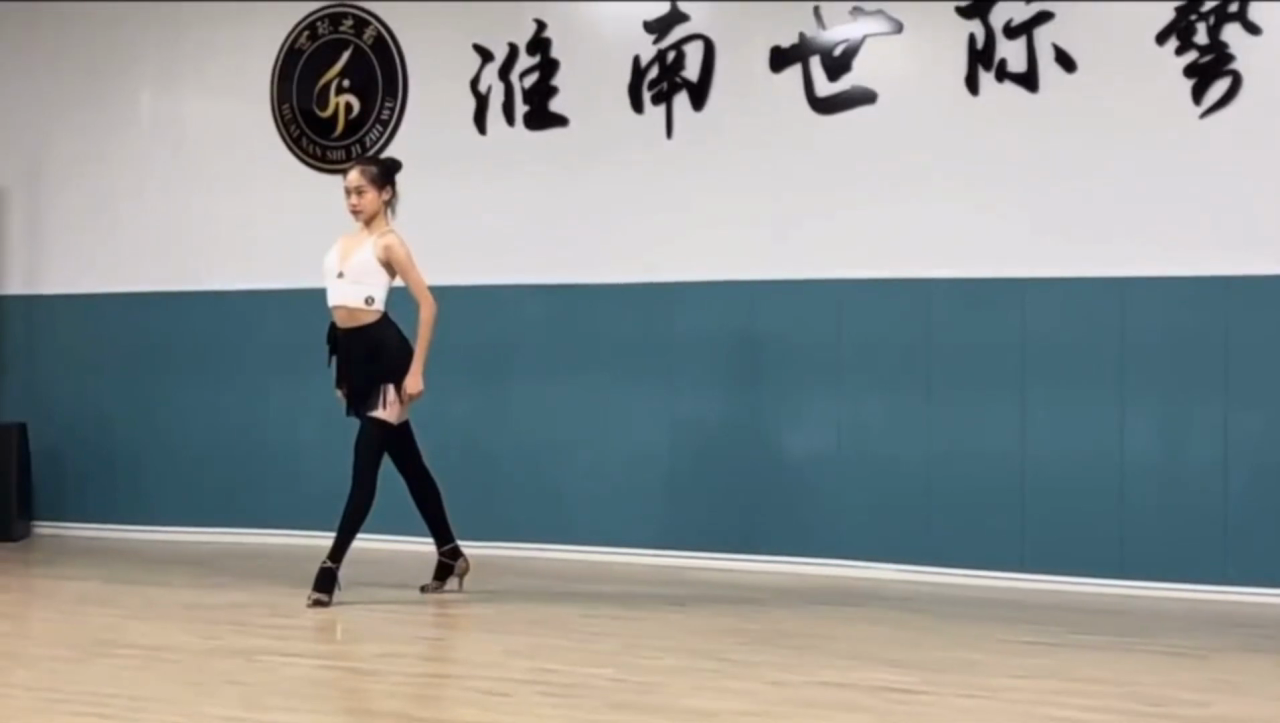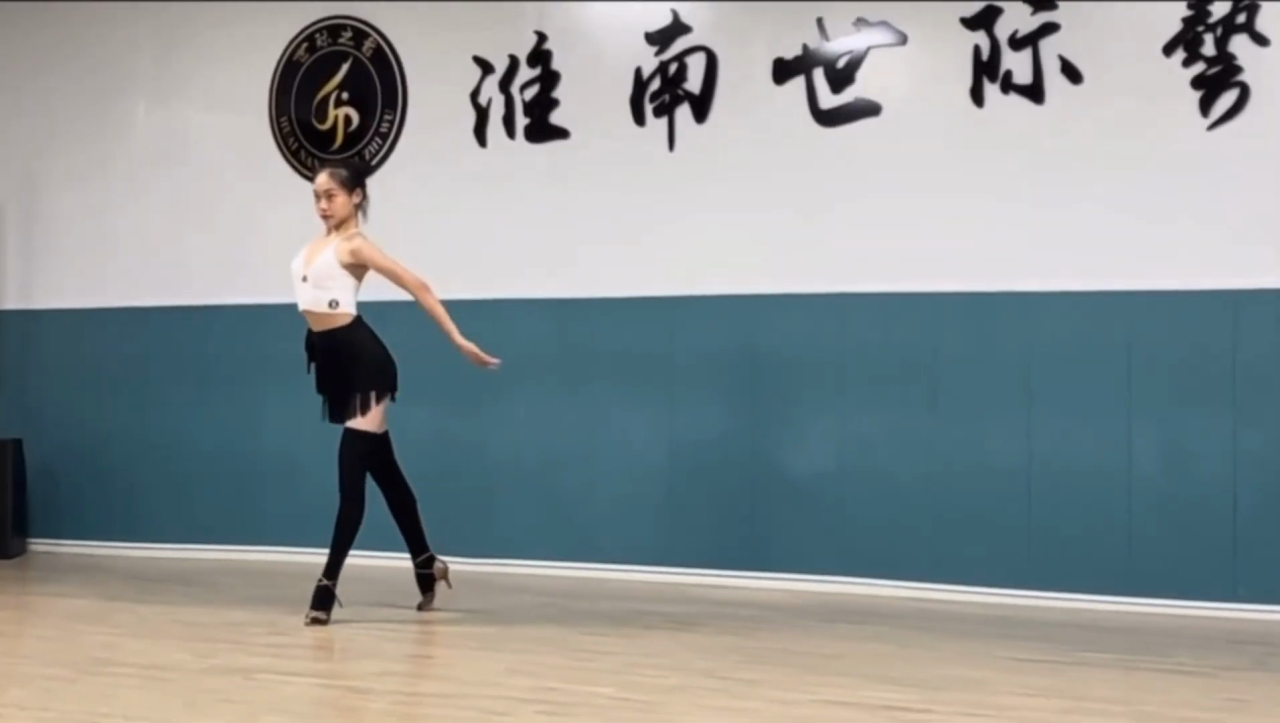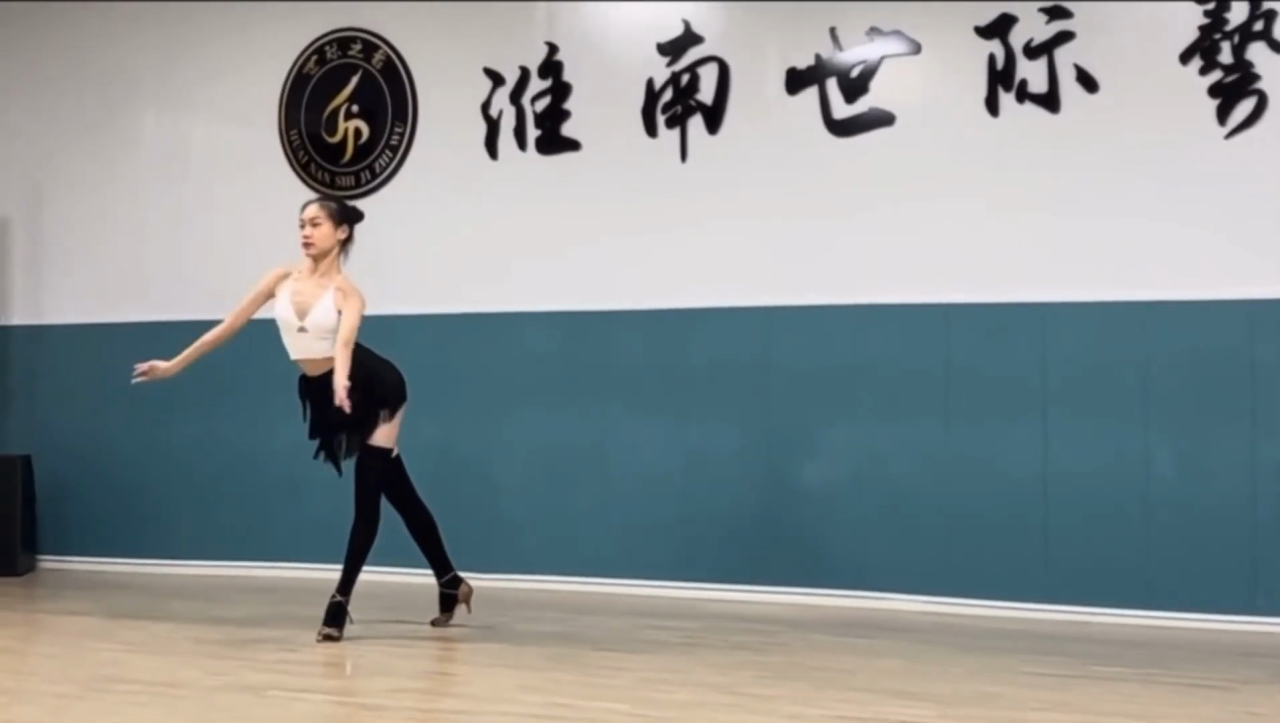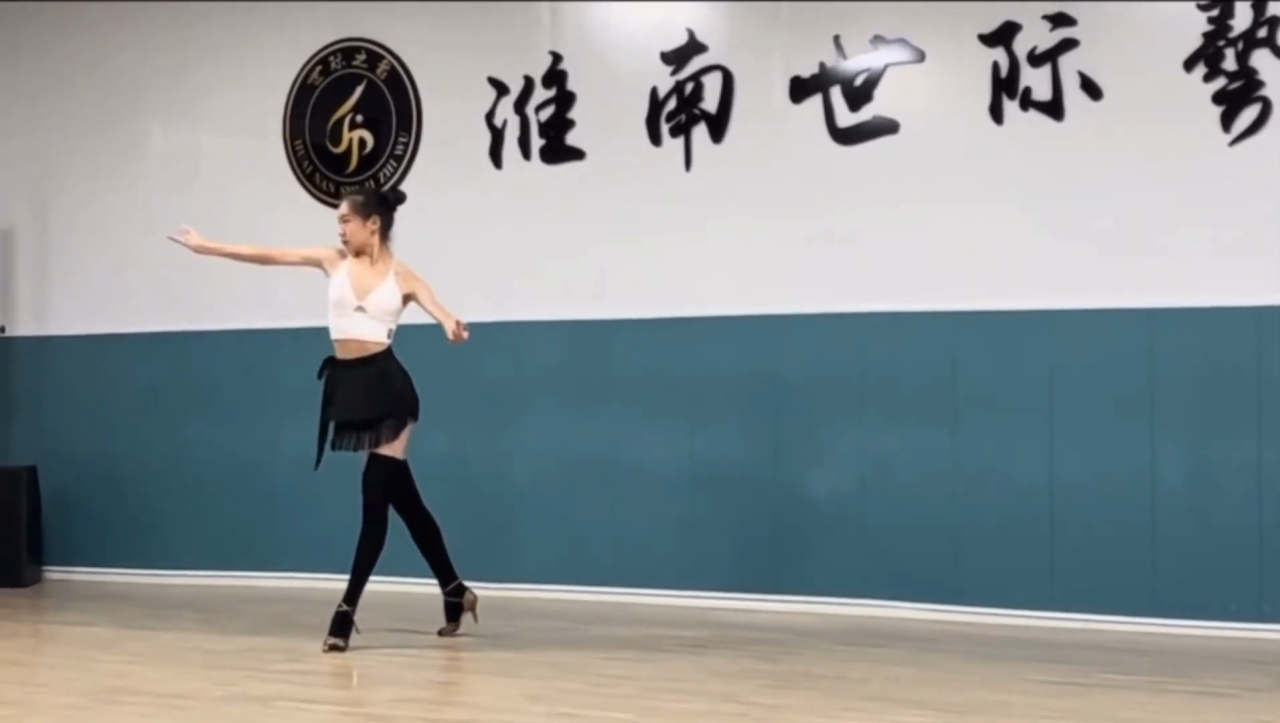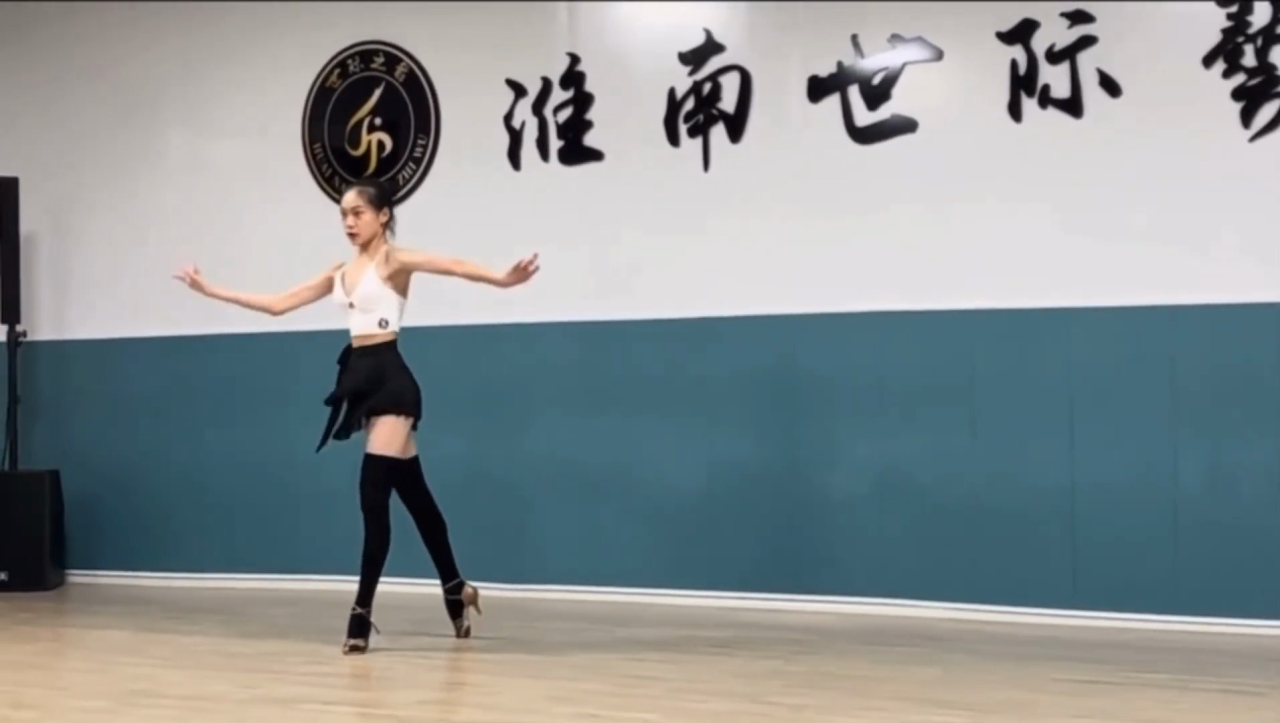
dt=1s
person 1, frame 1
left shoulder: (388, 242)
right shoulder: (346, 241)
left elbow: (427, 304)
left wrist: (416, 370)
right wrist: (339, 366)
left hip: (381, 351)
right hip: (351, 351)
left knee: (365, 463)
right knee: (407, 461)
left ankle: (331, 567)
right ankle: (450, 554)
person 1, frame 2
left shoulder: (354, 245)
right shoulder: (318, 243)
left elbow: (417, 286)
left wrist: (458, 339)
left hip: (358, 355)
right hip: (329, 354)
left knee: (352, 469)
right knee: (383, 468)
left ankle: (328, 584)
right ankle: (425, 563)
person 1, frame 3
left shoulder: (347, 292)
right shoulder: (282, 279)
left elbow: (346, 340)
right elbow: (231, 324)
left wrist: (343, 381)
right wrist: (175, 364)
left hip: (371, 389)
right hip: (320, 393)
left knee: (368, 493)
right knee: (396, 488)
left ankle: (341, 600)
right ankle: (450, 581)
person 1, frame 4
left shoulder: (402, 277)
right shoulder: (333, 260)
left elbow: (444, 316)
right elbow: (266, 255)
left wrist: (453, 328)
right wrist: (205, 245)
left hip: (386, 385)
right hip: (345, 382)
left knee: (376, 497)
right knee: (402, 496)
left ankle: (347, 610)
right ankle: (455, 590)
person 1, frame 5
left shoulder: (394, 260)
right shoulder: (341, 272)
left elbow: (449, 266)
right elbow: (277, 304)
left wrist: (502, 279)
right wrist: (210, 289)
left hip: (388, 379)
right hip: (363, 379)
left knee: (373, 495)
right knee: (415, 494)
left ankle: (362, 611)
right ankle: (456, 589)
